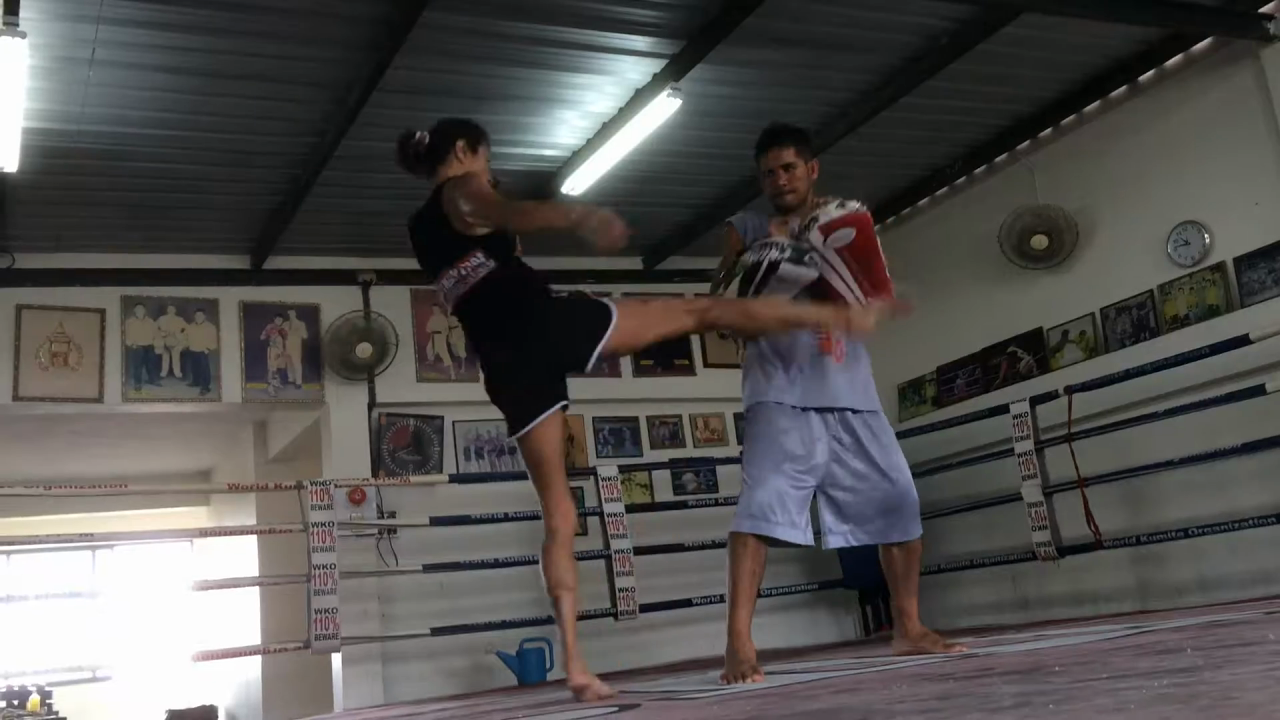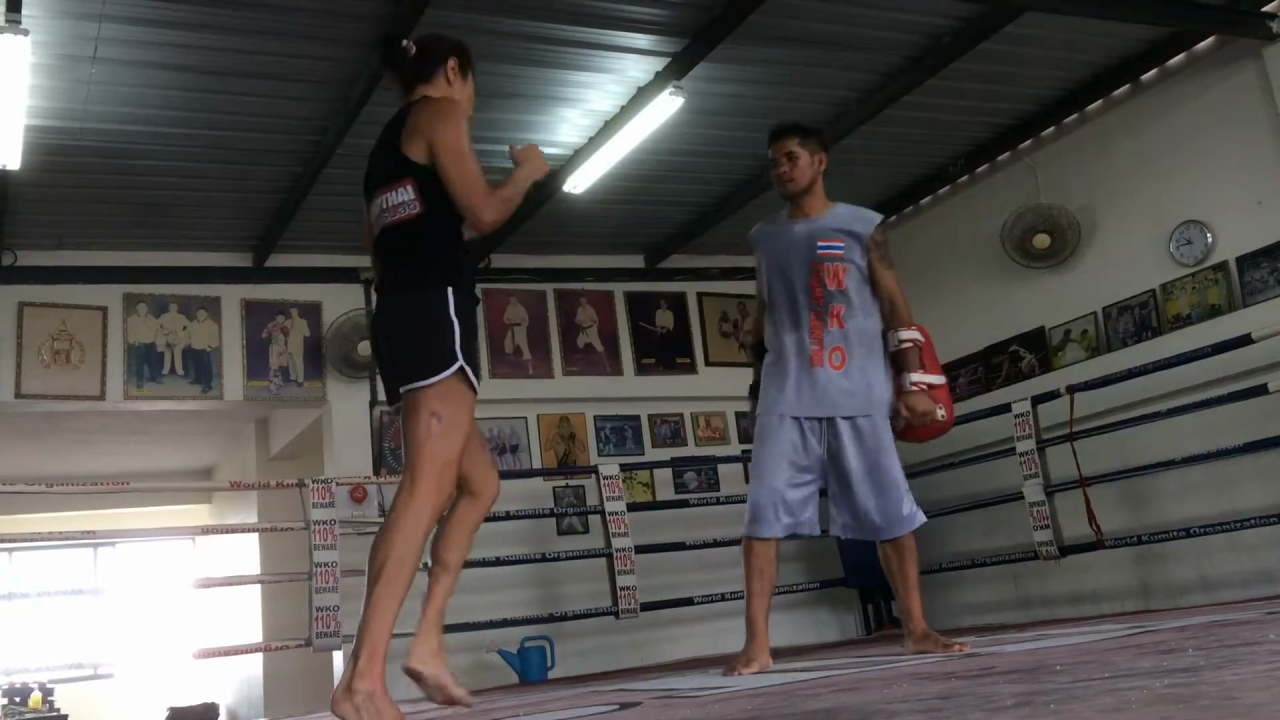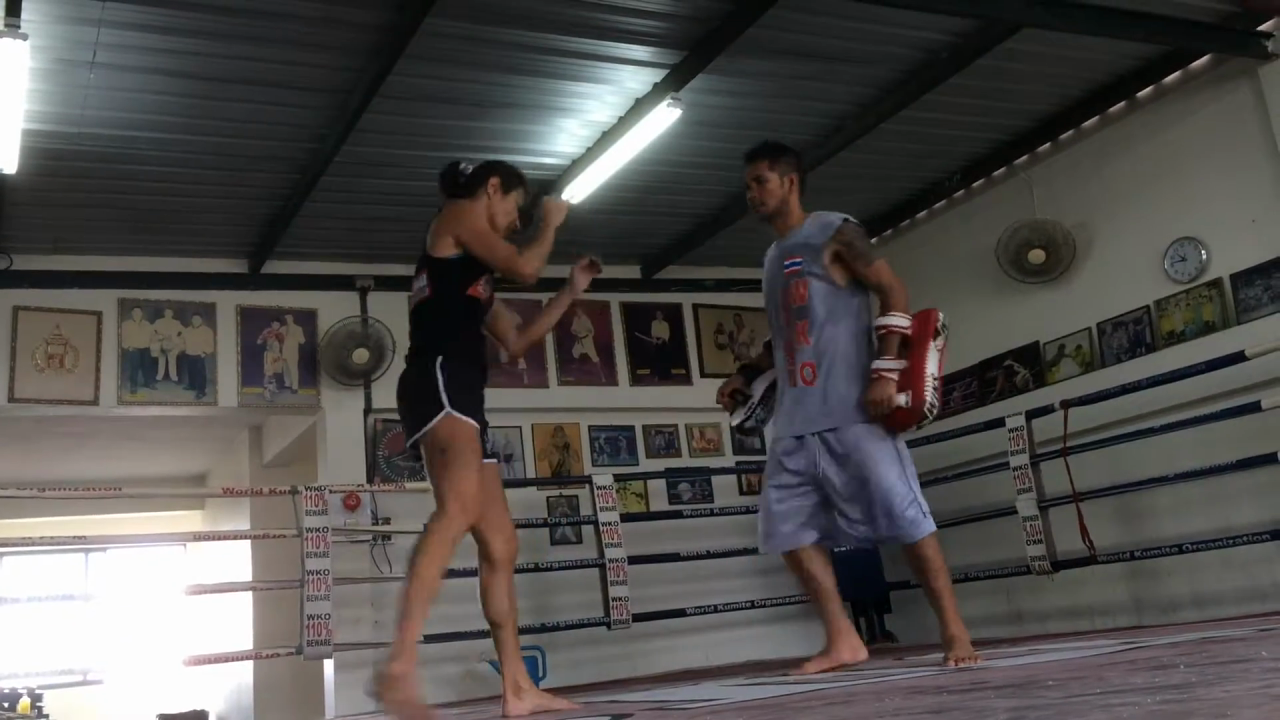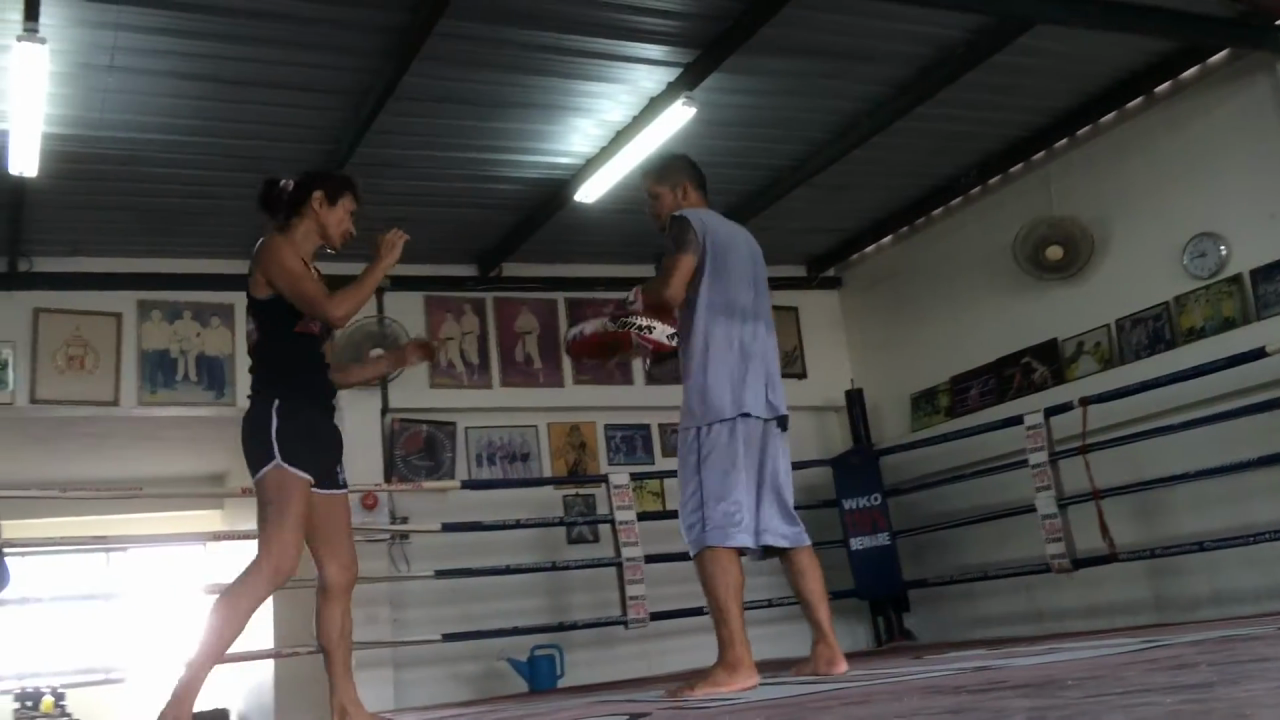
dt=1s
person 1, frame 1
left shoulder: (420, 226)
right shoulder: (465, 190)
right elbow: (519, 216)
right wrist: (585, 217)
left hip: (510, 371)
right hip: (555, 326)
left knee: (558, 514)
right knee: (705, 309)
left ankle: (575, 662)
right ankle: (838, 316)
person 1, frame 2
left shoulder: (385, 151)
right shoulder: (439, 112)
right elbow: (483, 210)
left wrist: (453, 223)
right wrist: (528, 168)
left hip: (398, 322)
right hip: (437, 314)
left knee: (479, 483)
right knee: (428, 489)
left ankle: (427, 643)
person 1, frame 3
left shoulder: (476, 262)
right shoulder: (459, 214)
left elbow: (516, 339)
right elbow: (528, 267)
left wrist: (571, 293)
right wrist: (549, 225)
left hip: (458, 390)
right hip: (437, 383)
left knee: (499, 547)
right knee: (463, 507)
right ankle: (400, 665)
person 1, frame 4
left shoulder: (307, 275)
right shoulder: (275, 250)
right elbow: (334, 312)
left wrist: (395, 360)
right wrist: (382, 263)
left hip: (316, 430)
right hip: (280, 422)
left knee: (338, 576)
right knee: (277, 561)
person 2, frame 1
right shoulder: (745, 229)
right elbow: (721, 297)
left hip: (850, 393)
right hip: (782, 392)
left knee: (898, 501)
right knee: (761, 506)
left ankle: (908, 628)
right ankle: (739, 644)
person 2, frame 2
left shoulder: (862, 226)
right shoulder: (764, 237)
left elbow: (894, 306)
left wrist: (914, 382)
right wrist: (758, 391)
left hip: (860, 397)
right hip: (785, 401)
left knee: (891, 510)
right knee: (764, 512)
left ankle: (916, 627)
right ankle: (757, 641)
person 2, frame 3
left shoulder: (835, 232)
right shoulder: (774, 254)
left elbow: (893, 294)
left wrist: (883, 373)
right wrist: (746, 375)
left hip: (850, 407)
right hip: (796, 417)
left knee: (904, 514)
right knee: (788, 528)
left ankle: (954, 633)
right ankle: (843, 639)
person 2, frame 4
left shoulder: (689, 223)
right shoulder: (742, 238)
left elbow: (669, 293)
left wrist: (643, 293)
right wrist: (672, 334)
left hip: (718, 398)
right hip: (764, 395)
left knee: (711, 525)
right knee: (778, 523)
left ankle: (734, 659)
right ankle: (827, 649)
